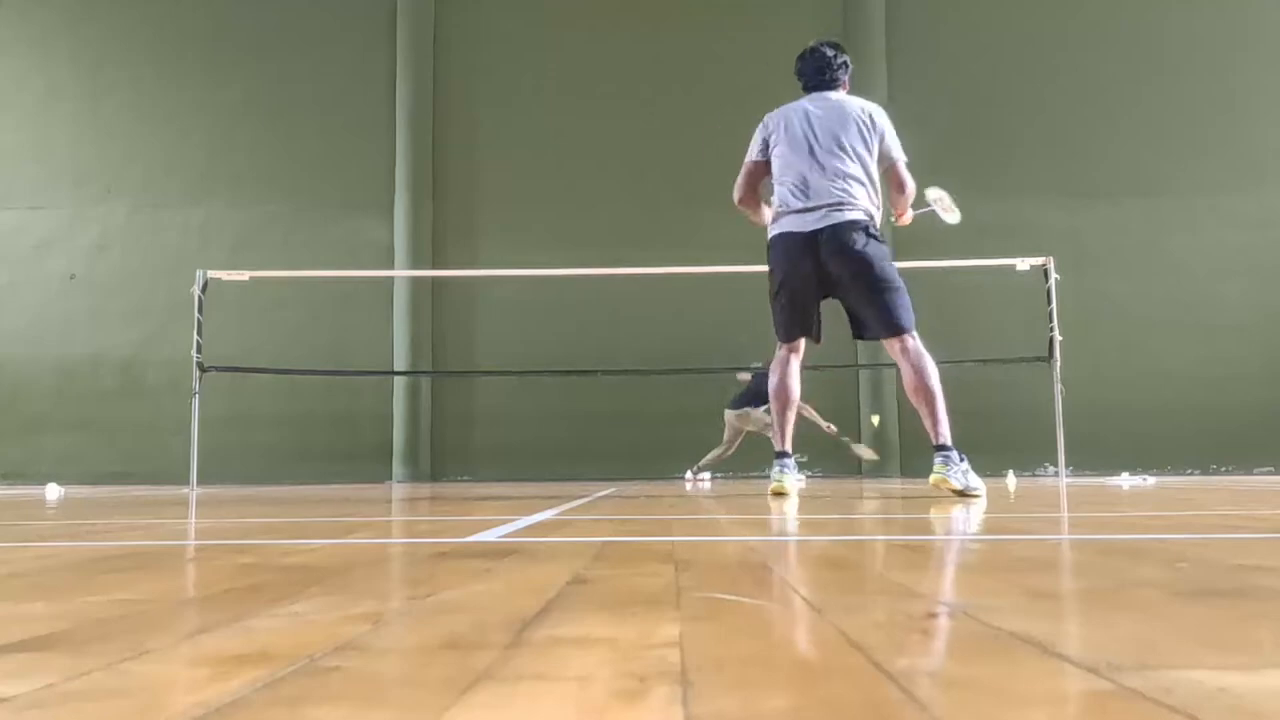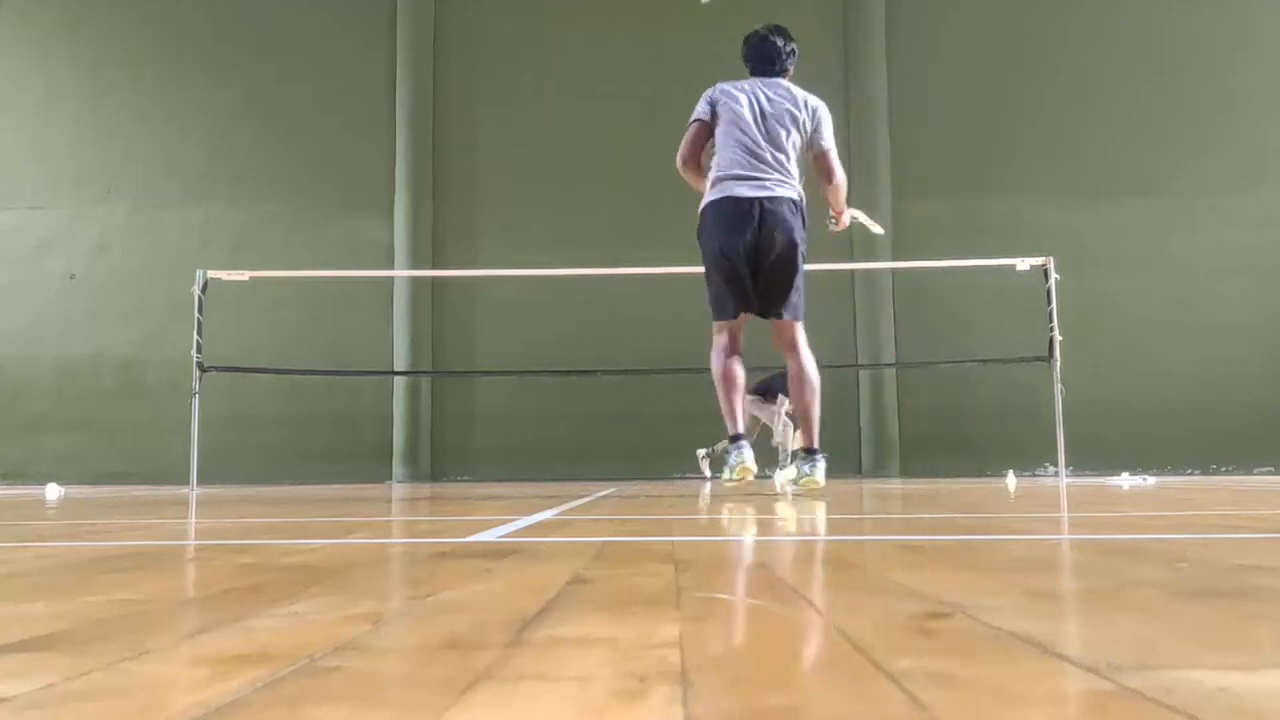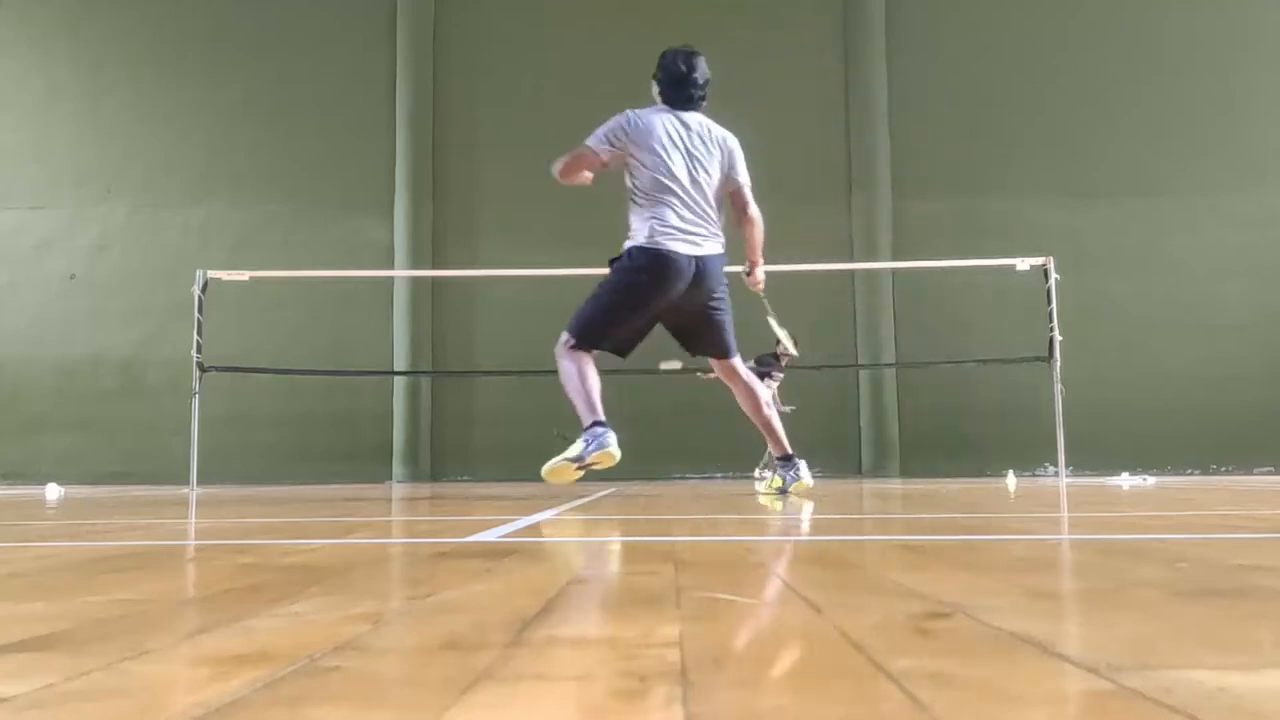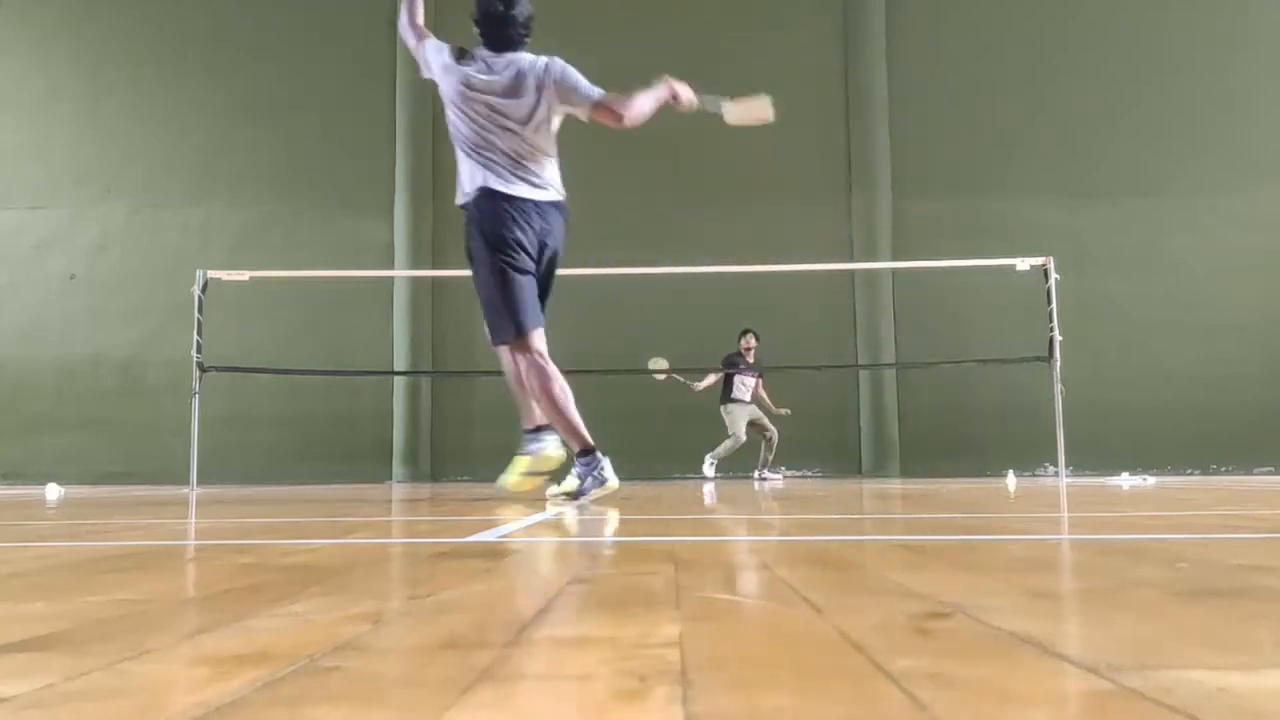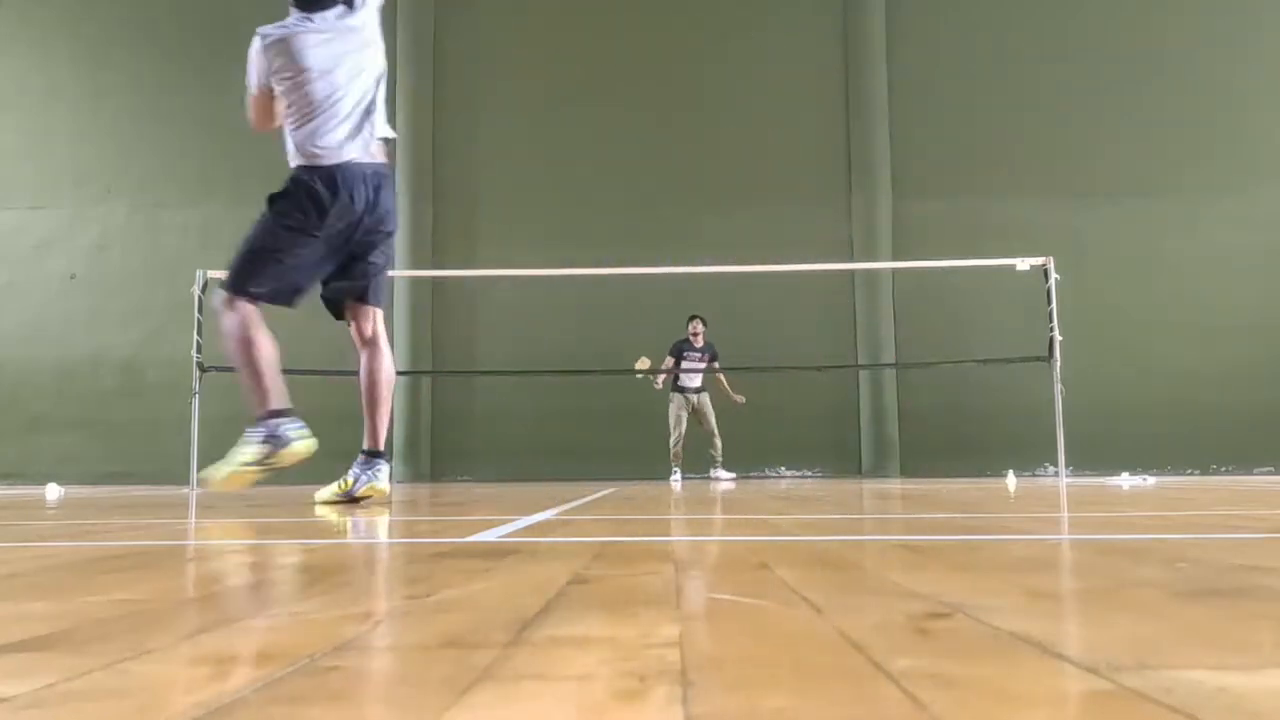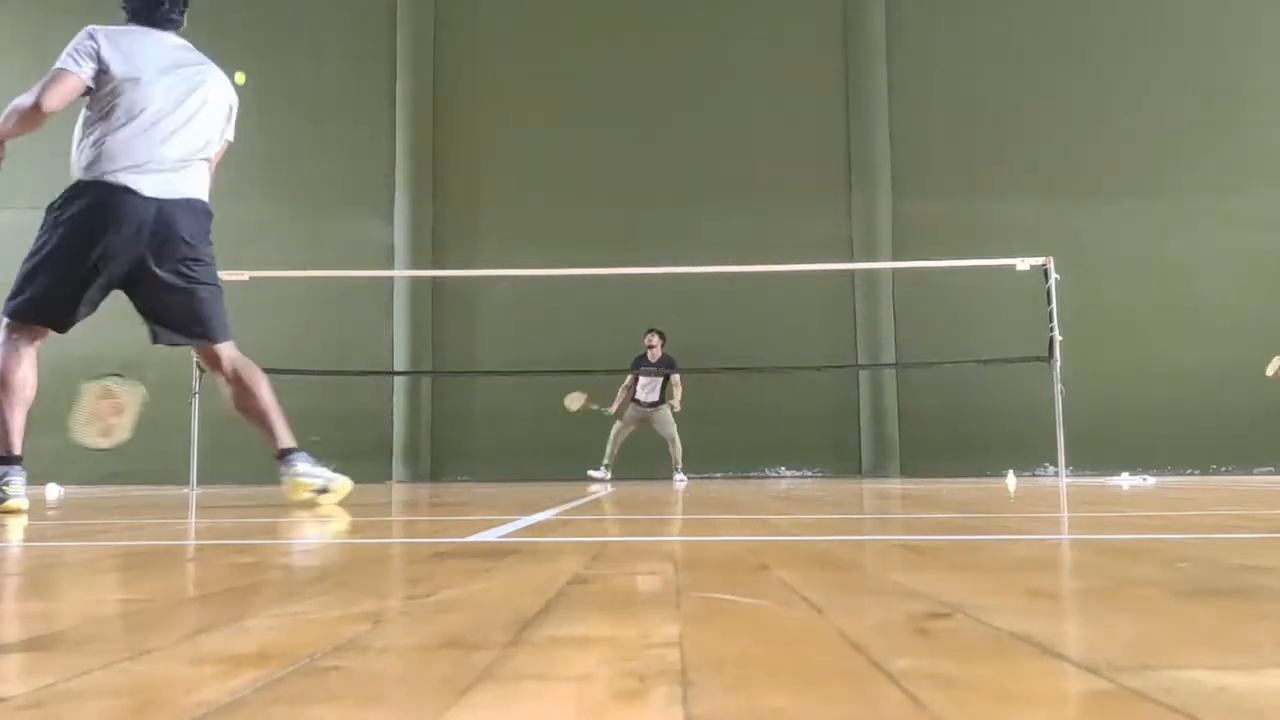
dt=0.3s
person 1, frame 1
left shoulder: (776, 121)
right shoulder: (869, 114)
left elbow: (743, 193)
right elbow: (903, 186)
left wrist: (764, 213)
right wrist: (902, 211)
left hip: (790, 242)
right hip: (851, 234)
left knee: (789, 350)
right knee: (905, 346)
left ankle: (783, 462)
right ankle: (947, 459)
person 1, frame 2
left shoulder: (719, 94)
right shoulder: (810, 105)
left elbow: (686, 158)
right elbow: (833, 177)
right wrist: (840, 210)
left hip: (725, 213)
right hip: (780, 212)
left knee: (727, 336)
right knee: (791, 339)
left ankle: (738, 445)
right ankle: (810, 457)
person 1, frame 3
left shoulder: (635, 125)
right shoulder: (723, 139)
left elbow: (565, 171)
right elbow: (749, 213)
left wrist: (586, 170)
right wrist: (755, 264)
left hip: (652, 258)
right hip: (707, 264)
left knee: (572, 347)
right knee: (732, 368)
left ankle: (596, 434)
right ankle: (790, 466)
person 1, frame 4
left shoulder: (455, 67)
right shoulder: (550, 72)
right elbow: (620, 113)
right wrist: (665, 89)
left hip: (497, 216)
right hip: (548, 215)
left knee: (523, 348)
right knee: (524, 342)
left ankle: (590, 462)
right ankle: (541, 437)
person 1, frame 5
left shoulder: (274, 41)
left elbow: (263, 118)
left hip: (323, 185)
right hip: (377, 185)
left knee: (239, 308)
right knee: (367, 328)
left ankle: (278, 423)
right ankle: (374, 462)
person 1, frame 6
left shoulder: (99, 42)
right shoulder: (217, 81)
left elbow: (44, 104)
left hip: (104, 204)
right hip: (183, 216)
right knee: (223, 356)
right ankle: (293, 461)
